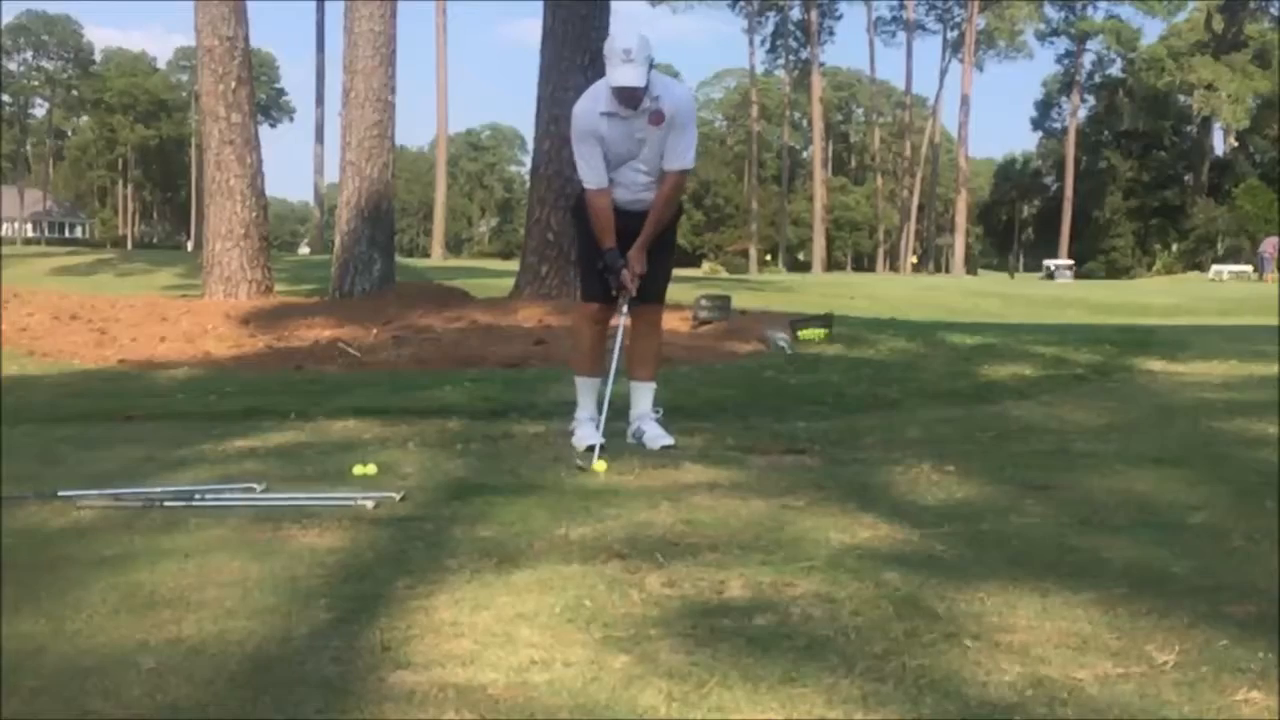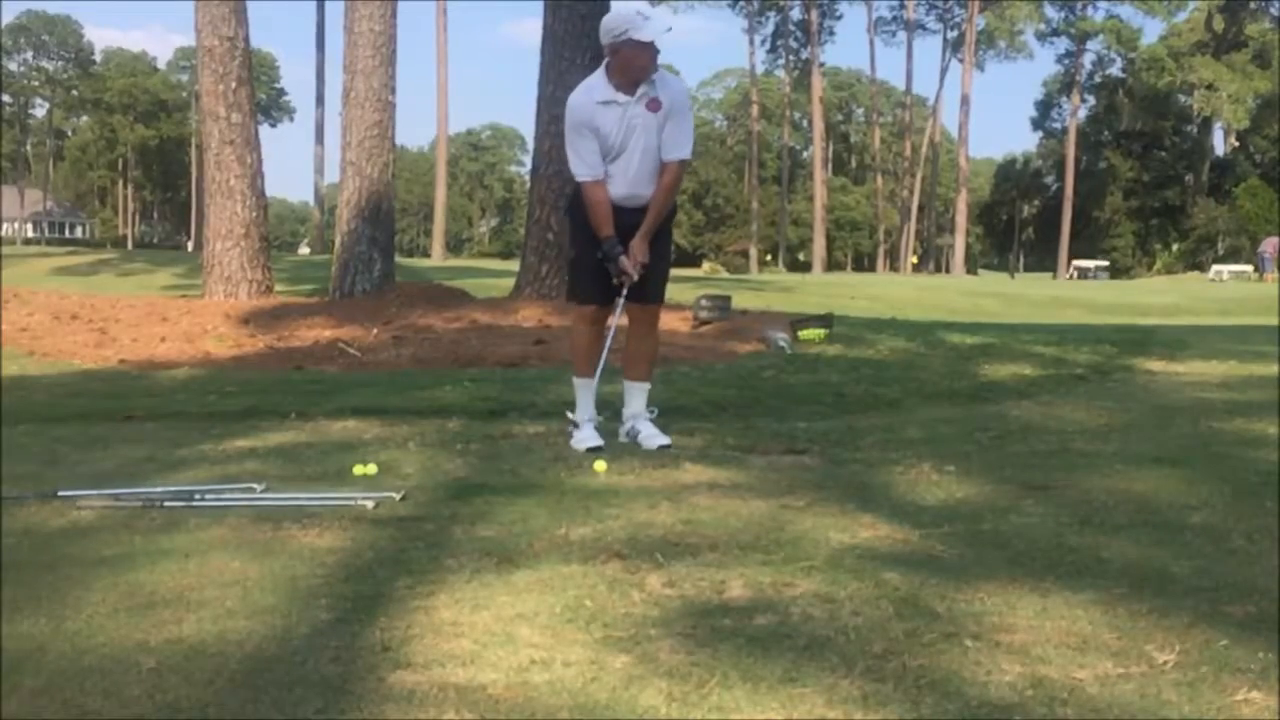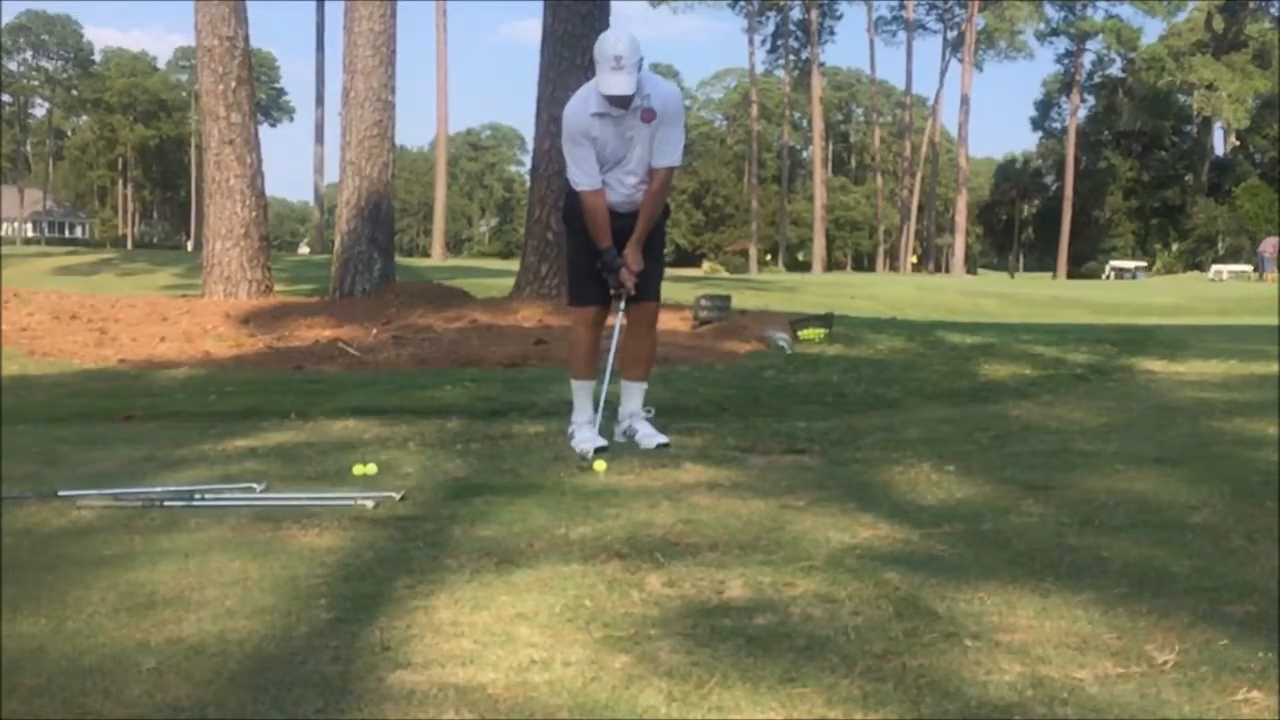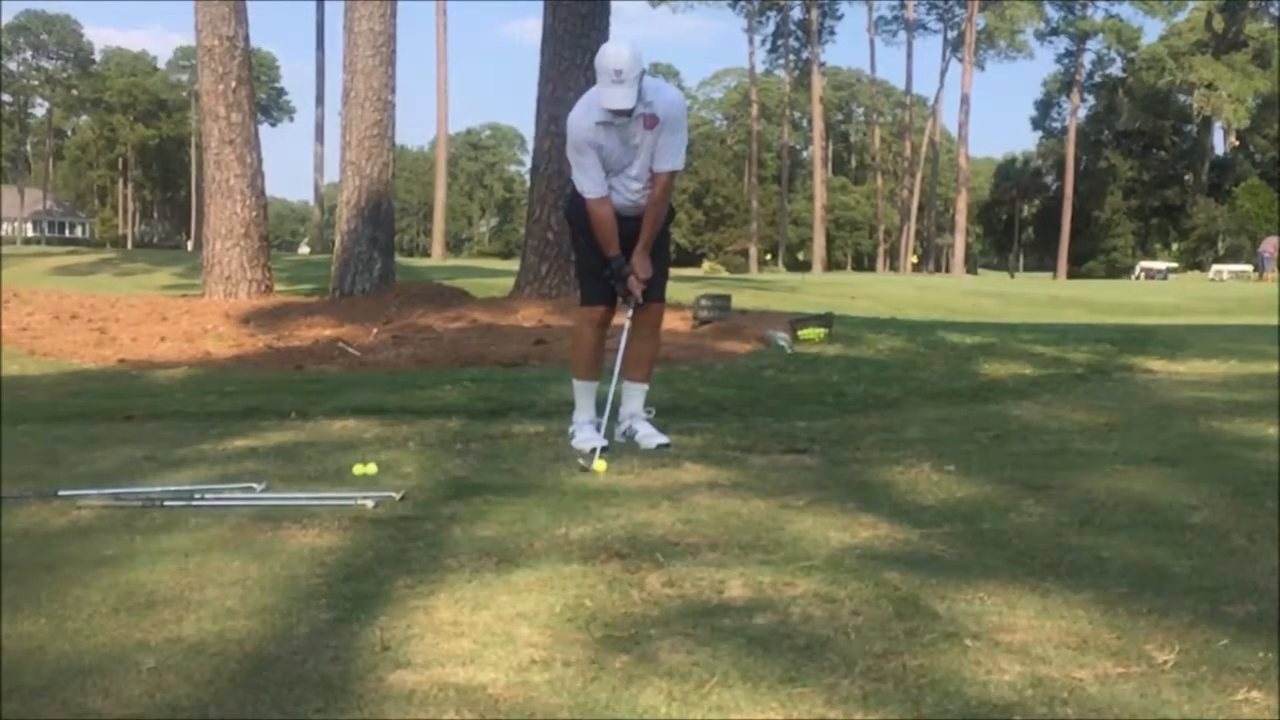
dt=0.7s
person 1, frame 1
left shoulder: (678, 100)
right shoulder: (587, 110)
left elbow: (674, 179)
right elbow: (597, 191)
left wrist: (640, 247)
right wrist: (612, 257)
left hip: (655, 215)
right hip: (602, 214)
left knee: (648, 314)
right knee: (593, 312)
left ankle: (643, 416)
right ankle: (585, 417)
person 1, frame 2
left shoulder: (673, 92)
right shoulder: (583, 102)
left elbow: (673, 169)
right elbow: (592, 182)
left wrist: (643, 238)
right wrist: (611, 247)
left hip: (651, 214)
right hip: (596, 214)
left knee: (646, 316)
right knee: (590, 313)
left ankle: (636, 417)
right ankle: (584, 417)
person 1, frame 3
left shoulder: (666, 98)
right shoulder: (577, 111)
left elbow: (661, 177)
right elbow: (590, 191)
left wrist: (636, 245)
right wrist: (609, 258)
left hip: (644, 214)
right hip: (591, 215)
left knee: (645, 314)
right knee: (589, 314)
left ankle: (632, 416)
right ankle: (582, 419)
person 1, frame 4
left shoulder: (669, 103)
right shoulder: (582, 121)
left elbow: (662, 182)
right elbow: (597, 200)
left wrist: (642, 253)
right wrist: (618, 265)
left hip: (650, 214)
right hip: (595, 216)
left knee: (651, 312)
right knee: (595, 313)
left ankle: (631, 416)
right ankle: (583, 419)
